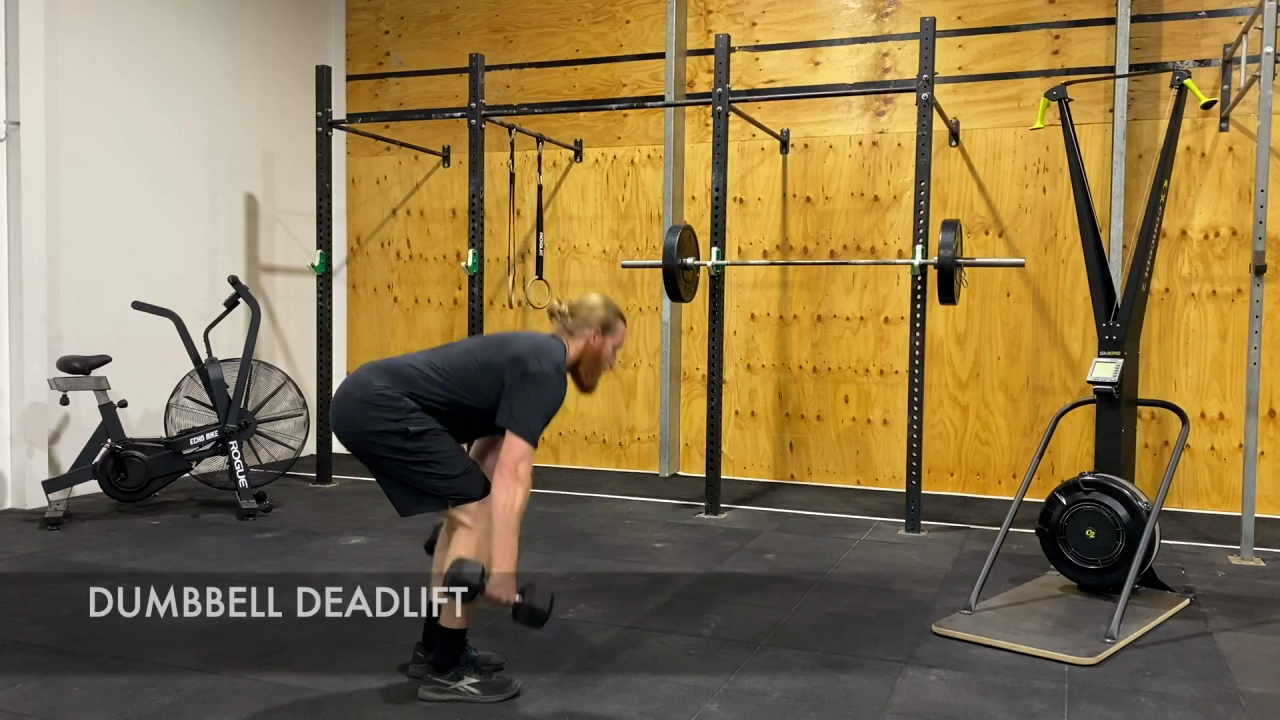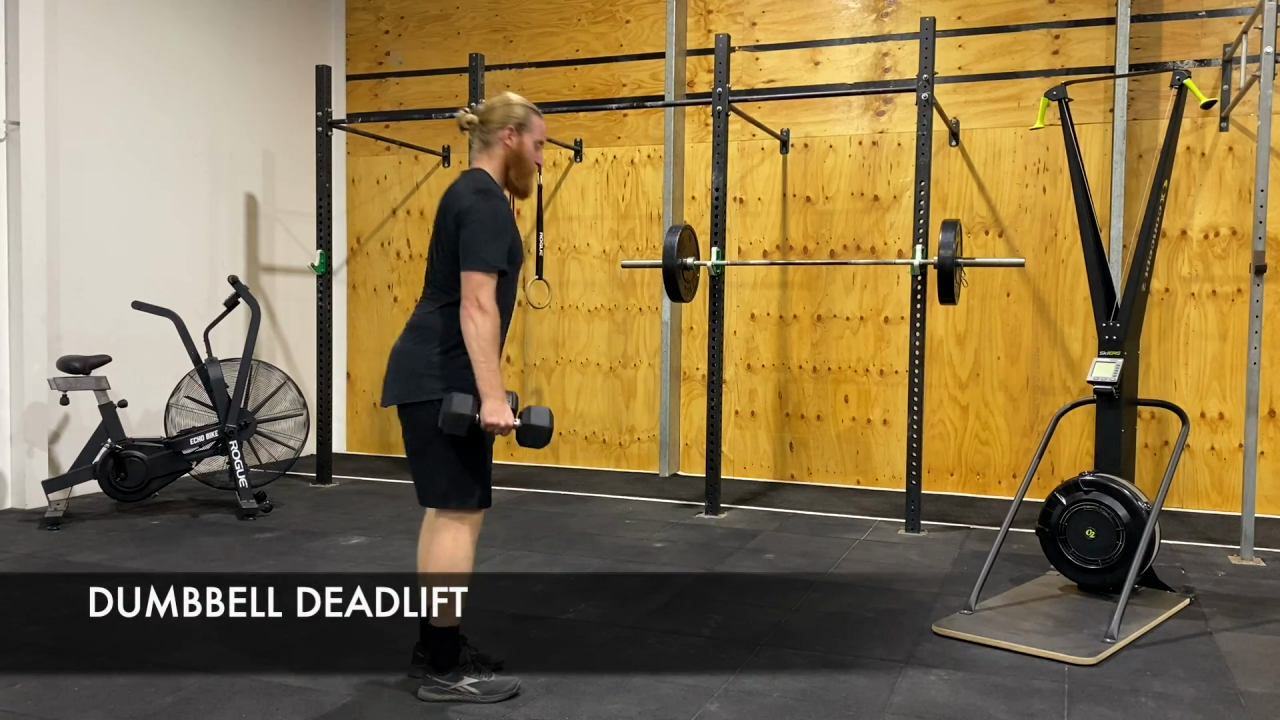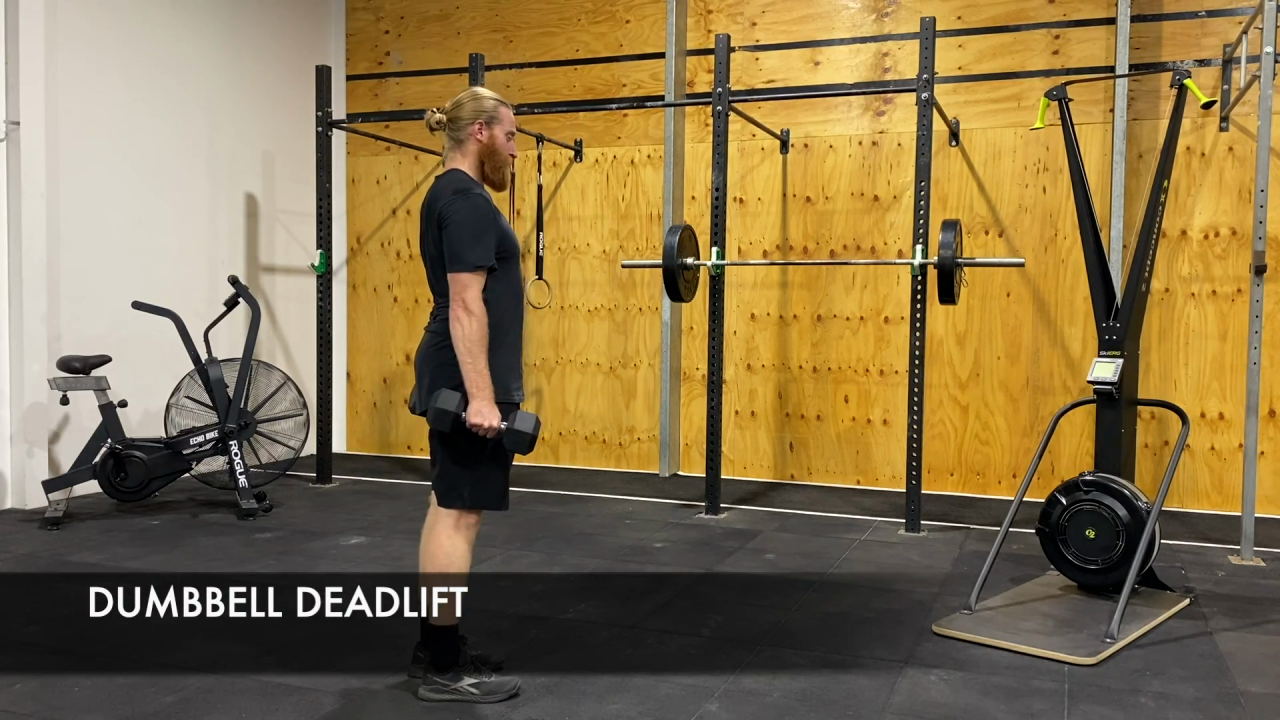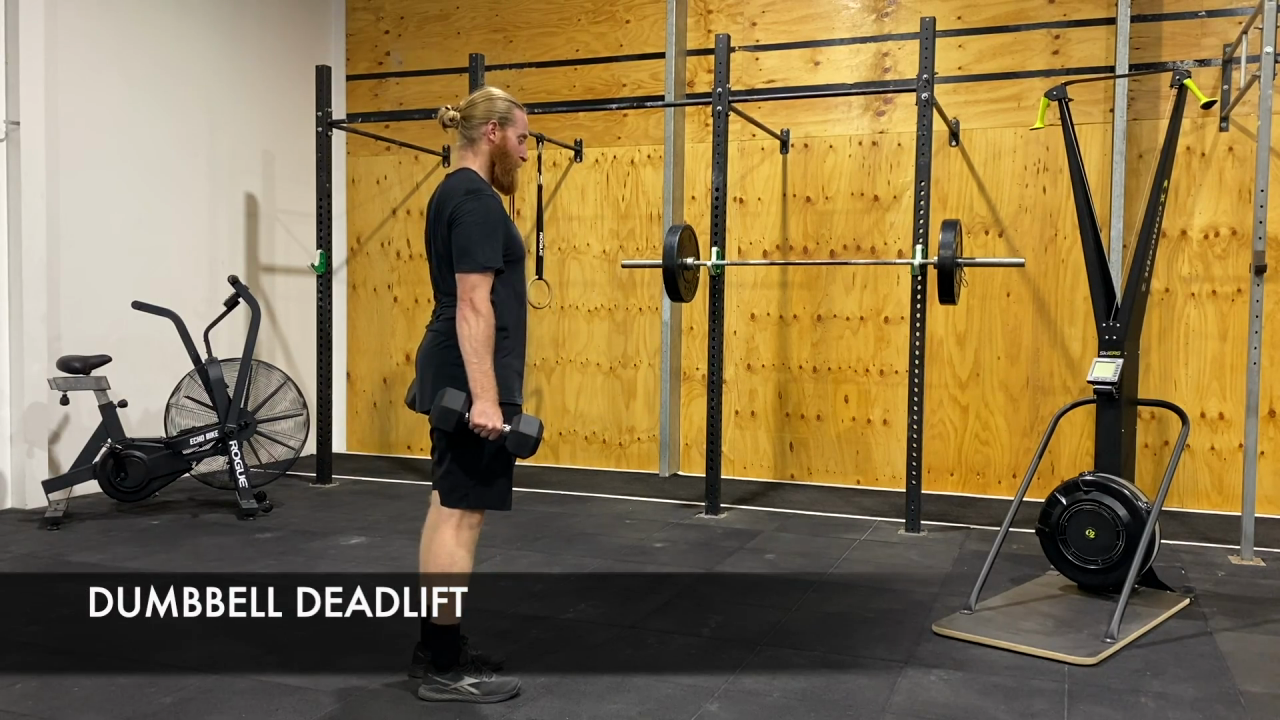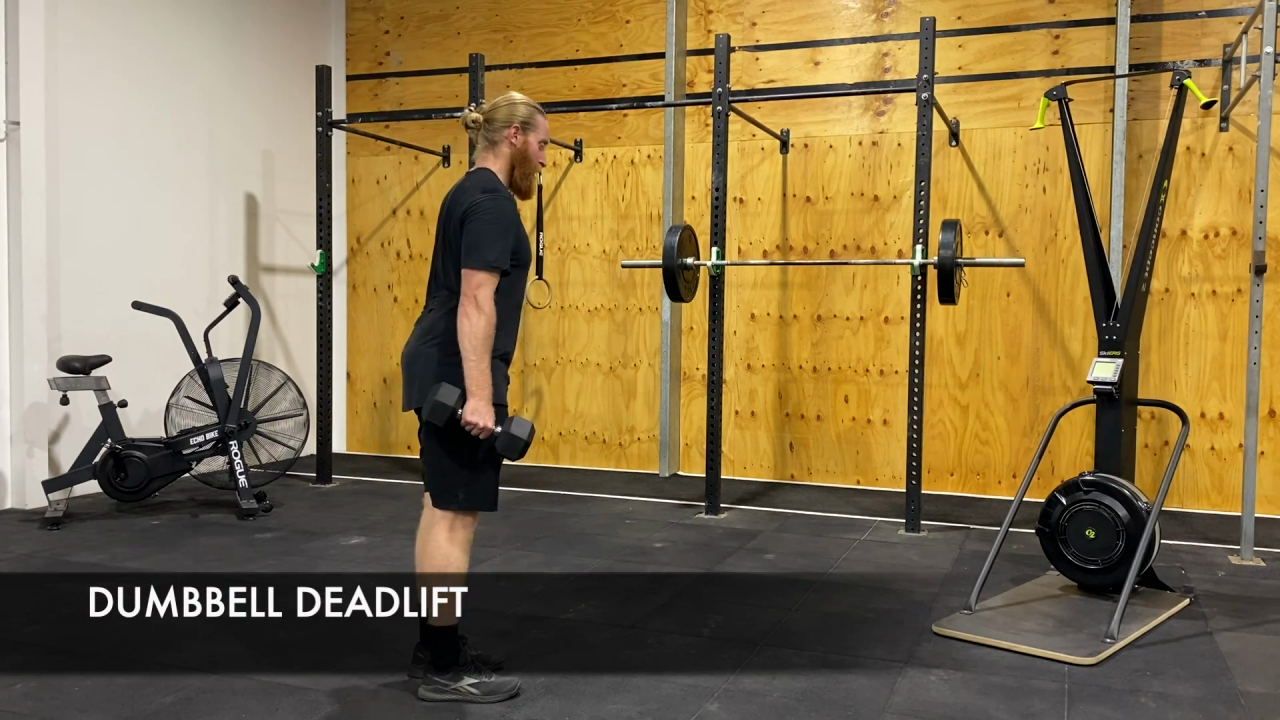
dt=0.5s
person 1, frame 1
left shoulder: (534, 356)
right shoulder: (545, 373)
left elbow: (491, 454)
right elbow: (513, 476)
right wrist: (504, 573)
left hip: (363, 400)
right hip: (379, 409)
left knee: (470, 509)
right knee: (478, 514)
left ankle: (435, 648)
right ankle: (447, 667)
person 1, frame 2
left shoulder: (470, 196)
right shoulder: (486, 202)
right elbow: (478, 304)
left wrist: (483, 389)
right wrist: (494, 396)
left hip: (433, 375)
right hip: (445, 381)
left knee: (447, 511)
right knee: (458, 514)
left ankle: (438, 648)
right ankle: (444, 667)
person 1, frame 3
left shoulder: (451, 195)
right shoulder: (466, 200)
right elbow: (466, 305)
right wrist: (482, 396)
left hip: (456, 377)
right hip: (468, 381)
left knee: (448, 509)
right knee: (460, 515)
left ankle: (436, 646)
right ankle: (444, 665)
person 1, frame 4
left shoulder: (454, 195)
right shoulder: (477, 200)
right elbow: (474, 305)
right wrist: (486, 397)
left hip: (452, 374)
right hip: (470, 379)
left knee: (447, 507)
right knee: (462, 514)
left ankle: (437, 646)
right ankle: (444, 665)
person 1, frame 5
left shoulder: (470, 194)
right shoulder: (491, 201)
right elbow: (475, 303)
right wrist: (480, 396)
left hip: (442, 370)
right hip: (459, 377)
left knee: (443, 508)
right knee: (455, 515)
left ankle: (436, 646)
right ankle: (444, 666)
